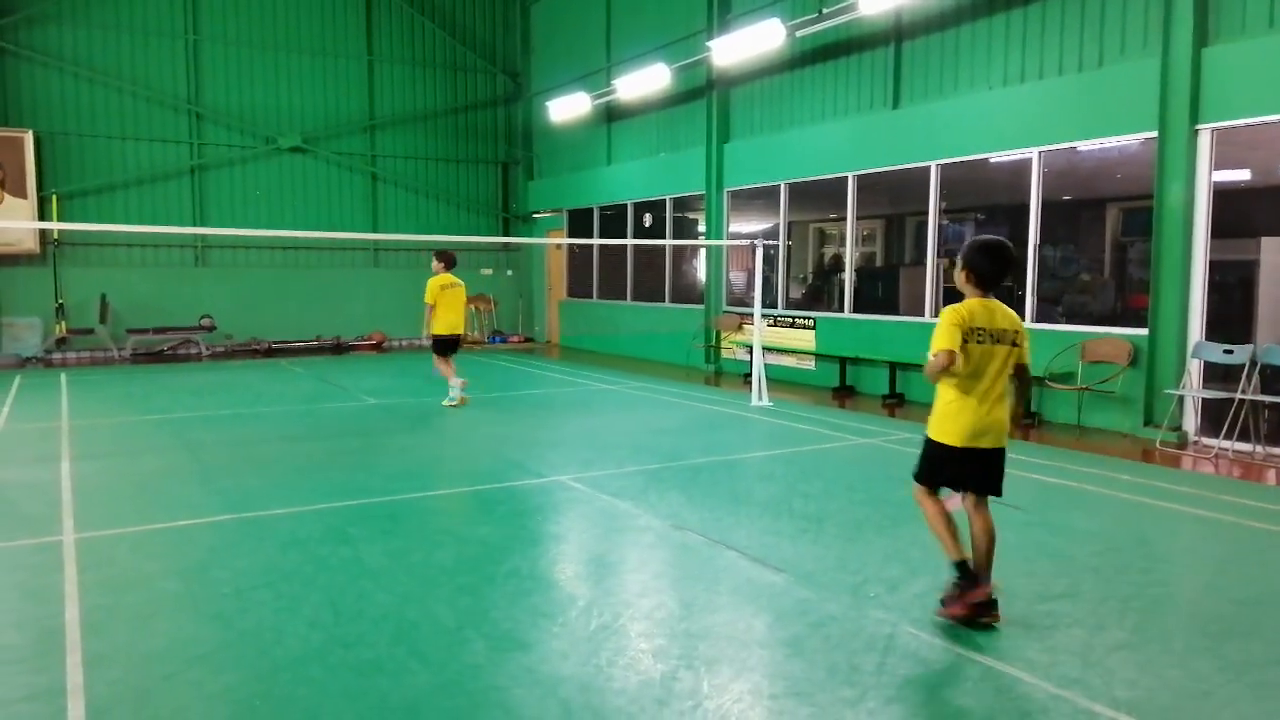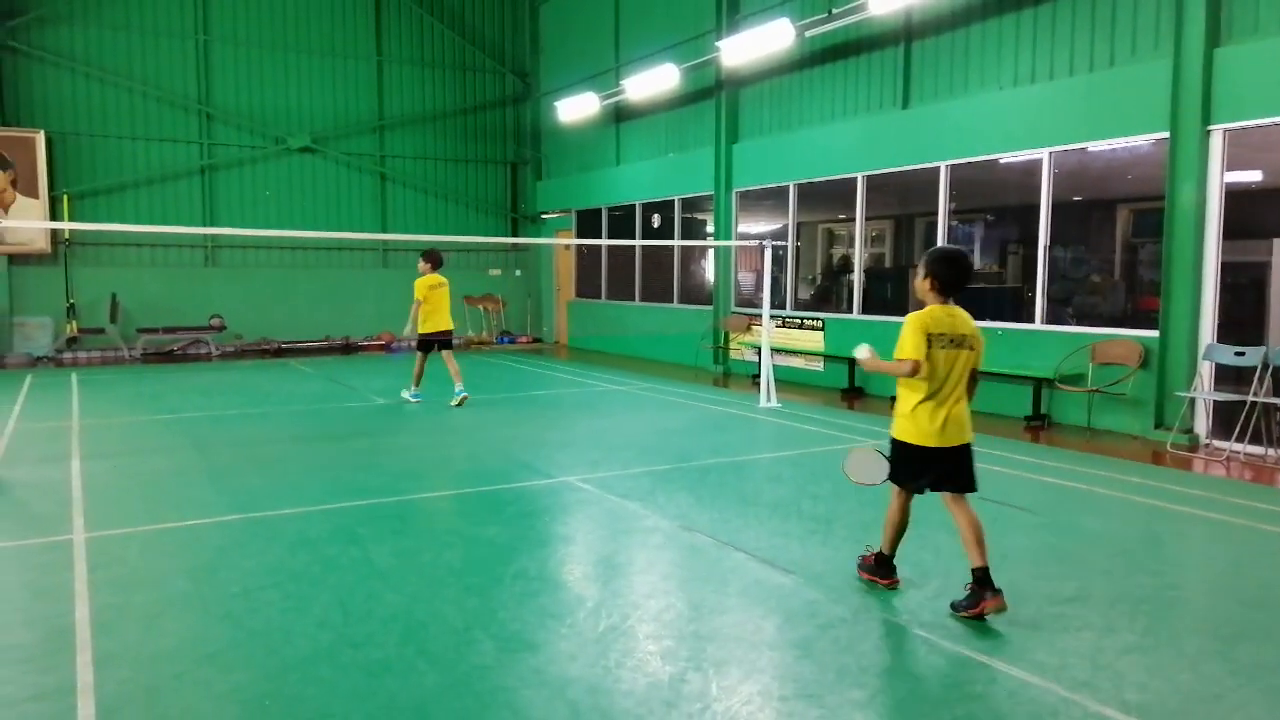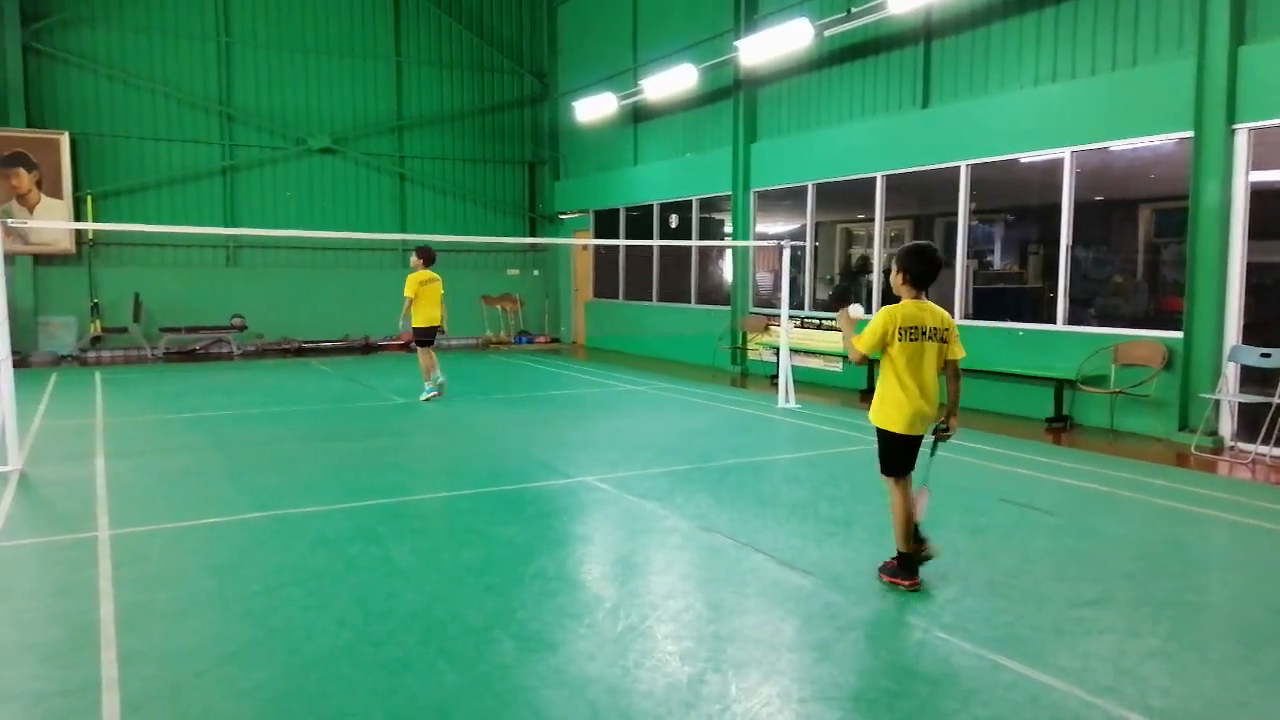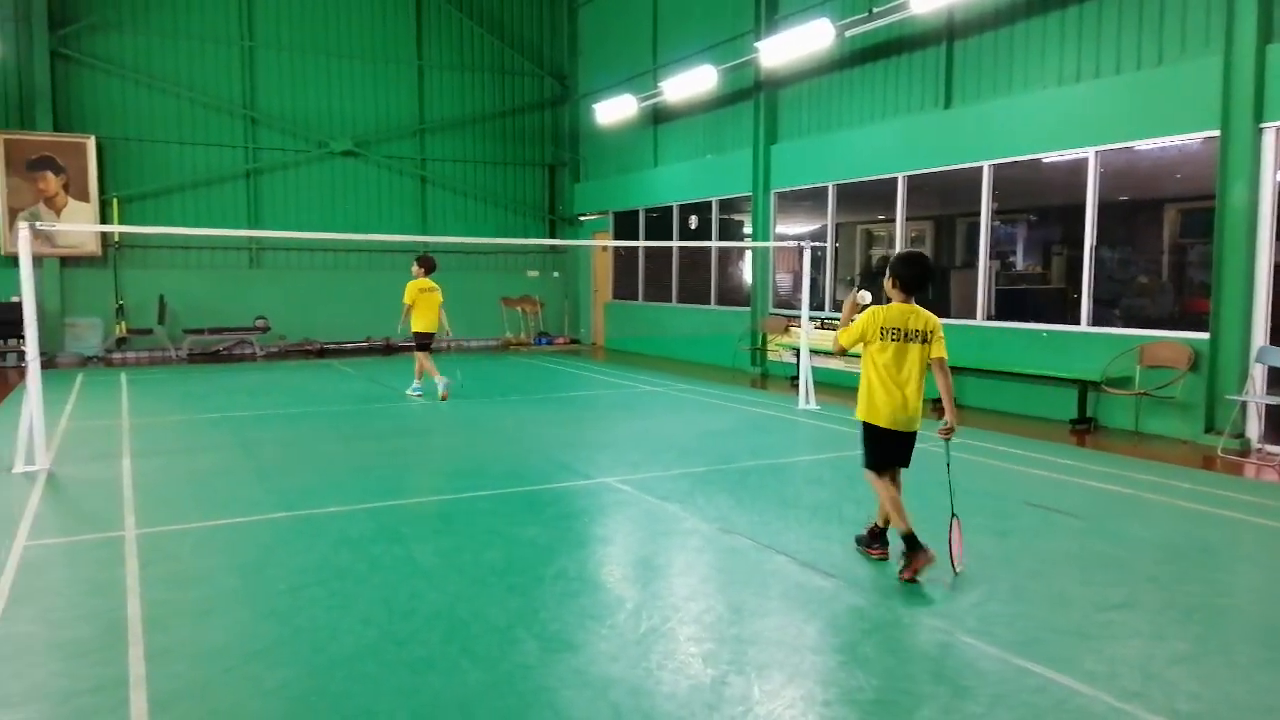
dt=0.3s
person 1, frame 1
left shoulder: (955, 315)
right shoulder: (1012, 321)
left elbow: (944, 362)
right elbow: (1023, 379)
left wrist: (930, 370)
right wrist: (1007, 415)
left hip: (952, 428)
right hip: (993, 432)
left knee: (925, 494)
right knee: (977, 504)
left ankle: (967, 575)
right ankle: (980, 594)
person 1, frame 2
left shoulder: (918, 321)
right shoulder: (969, 325)
left elbow: (911, 368)
right elbow: (972, 377)
left wrist: (875, 364)
left hip: (916, 428)
right hip: (956, 430)
left knee: (901, 492)
right knee: (957, 502)
left ankle: (883, 564)
right ankle: (984, 586)
person 1, frame 3
left shoulder: (890, 316)
right shoulder: (944, 319)
left elbow: (858, 356)
right elbow: (953, 371)
left wrist: (847, 328)
right wrist: (951, 415)
left hip: (894, 415)
right hip: (923, 414)
left knee: (898, 483)
right knee: (900, 478)
left ankle: (905, 565)
right ankle: (916, 540)
person 1, frame 4
left shoulder: (874, 316)
right shoulder: (931, 322)
left elbow: (838, 346)
right elbow: (940, 369)
left wrist: (847, 314)
right wrist: (950, 413)
left hip: (878, 412)
right hip: (909, 415)
left knee: (879, 477)
right knee: (891, 475)
left ankle: (914, 546)
right ankle: (877, 537)
